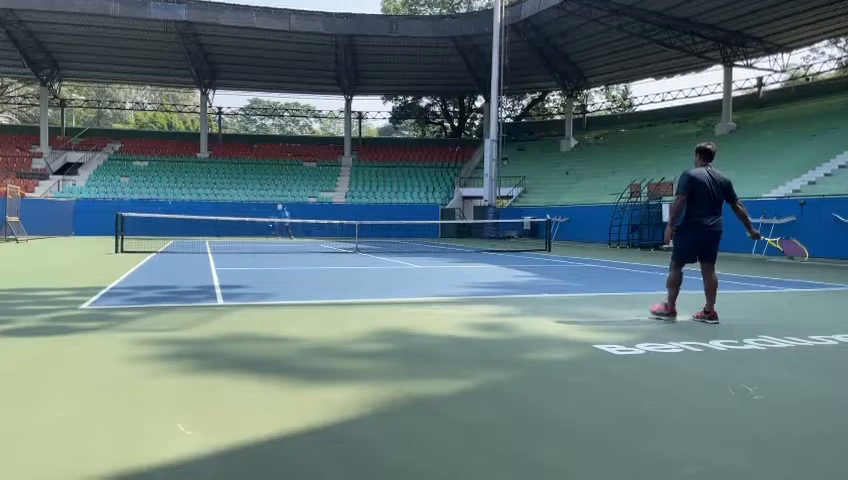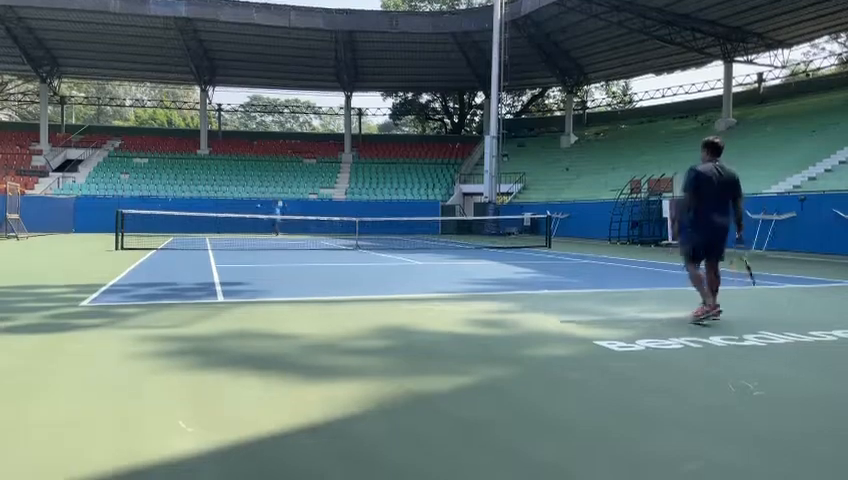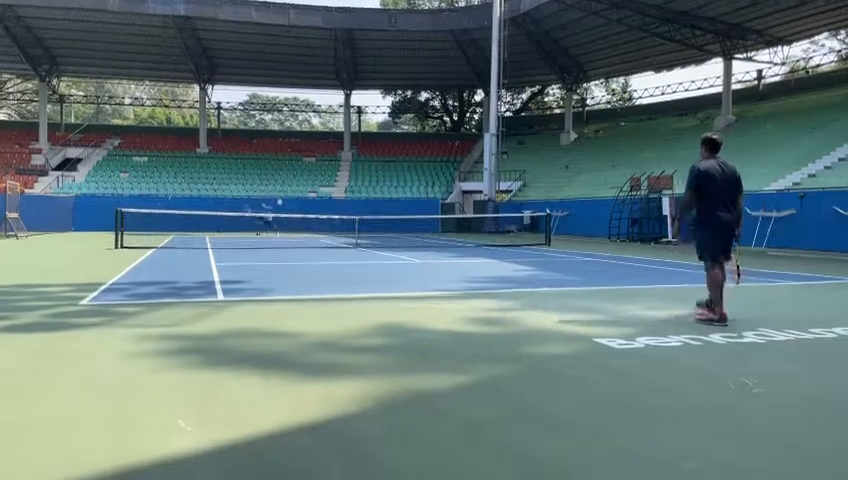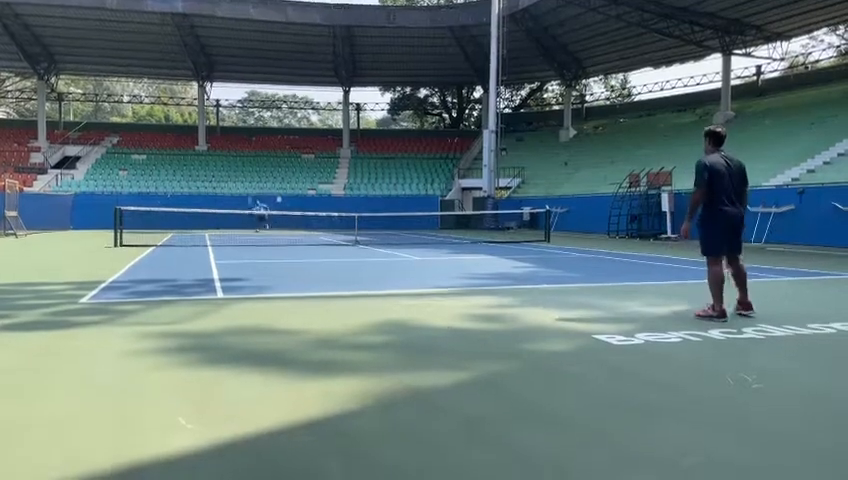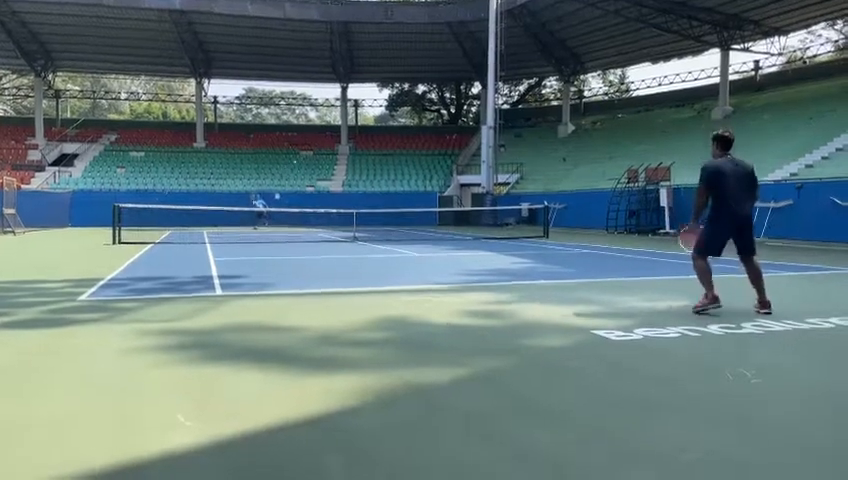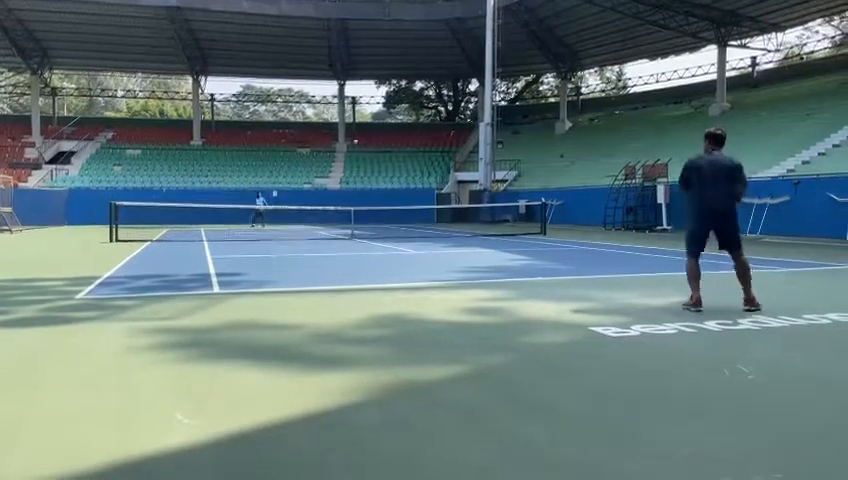
dt=0.3s
person 1, frame 1
left shoulder: (689, 175)
right shoulder: (723, 179)
left elbow: (680, 202)
right elbow: (737, 206)
left wrist: (670, 226)
right wrist: (750, 228)
left hip: (692, 228)
right hip: (714, 229)
left knee: (676, 266)
right knee: (708, 269)
left ankle: (669, 308)
right ankle: (709, 311)
person 1, frame 2
left shoulder: (696, 171)
right shoulder: (731, 175)
left elbow: (687, 200)
right elbow: (738, 205)
left wrist: (680, 220)
right wrist: (739, 229)
left hip: (700, 225)
right hip: (721, 226)
left knee: (692, 264)
right knee: (712, 265)
left ankle: (709, 304)
right ankle: (710, 304)
person 1, frame 3
left shoulder: (699, 169)
right shoulder: (732, 170)
left elbow: (689, 199)
right elbow: (739, 201)
left wrist: (679, 219)
right wrist: (737, 225)
left hip: (707, 223)
right hip: (727, 223)
left knee: (712, 265)
right knee: (719, 264)
left ankle: (718, 312)
right ankle: (712, 302)
person 1, frame 4
left shoulder: (705, 163)
right shoulder: (738, 164)
left elbow: (699, 194)
right elbow: (744, 193)
left wrist: (688, 220)
left hip: (714, 218)
right hip: (736, 217)
left knee: (714, 262)
right knee: (734, 259)
left ankle: (717, 309)
right ankle: (744, 303)
person 1, frame 5
left shoulder: (710, 167)
right shoulder: (747, 167)
left elbow: (702, 197)
right elbow: (754, 195)
left wrist: (694, 220)
left hip: (720, 219)
right hip: (744, 219)
left knee: (699, 255)
right knee: (749, 259)
left ankle: (710, 296)
right ankle: (763, 302)
person 1, frame 6
left shoulder: (692, 163)
right shoulder: (733, 163)
left elbow: (684, 188)
right elbow: (740, 191)
left hip: (699, 214)
right hip: (725, 213)
left knee: (693, 256)
right knee: (737, 254)
left ankle: (695, 298)
right ankle: (749, 298)
